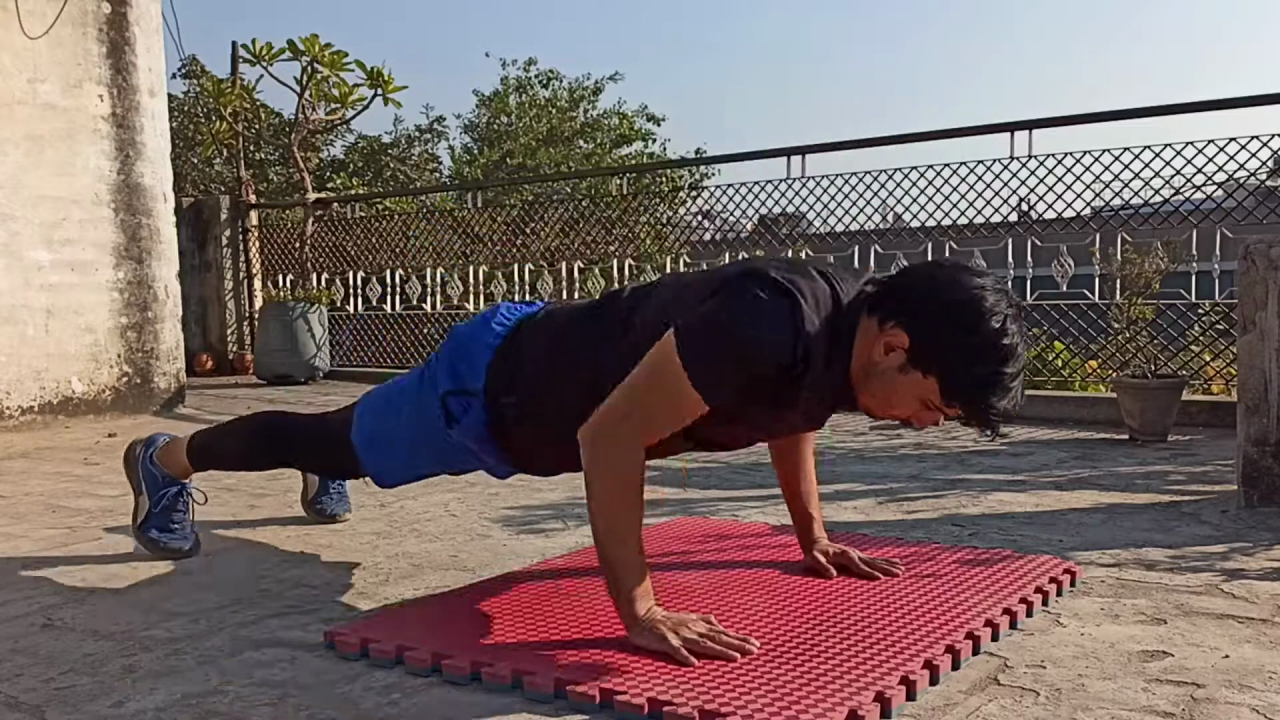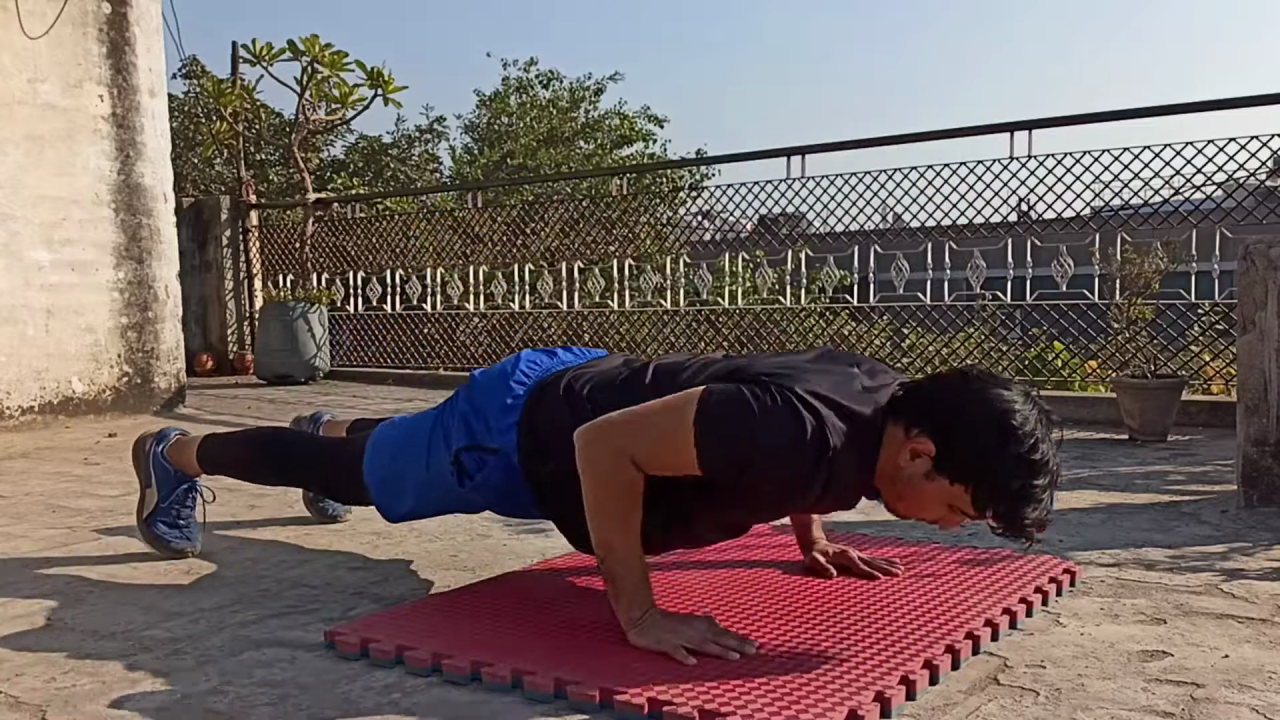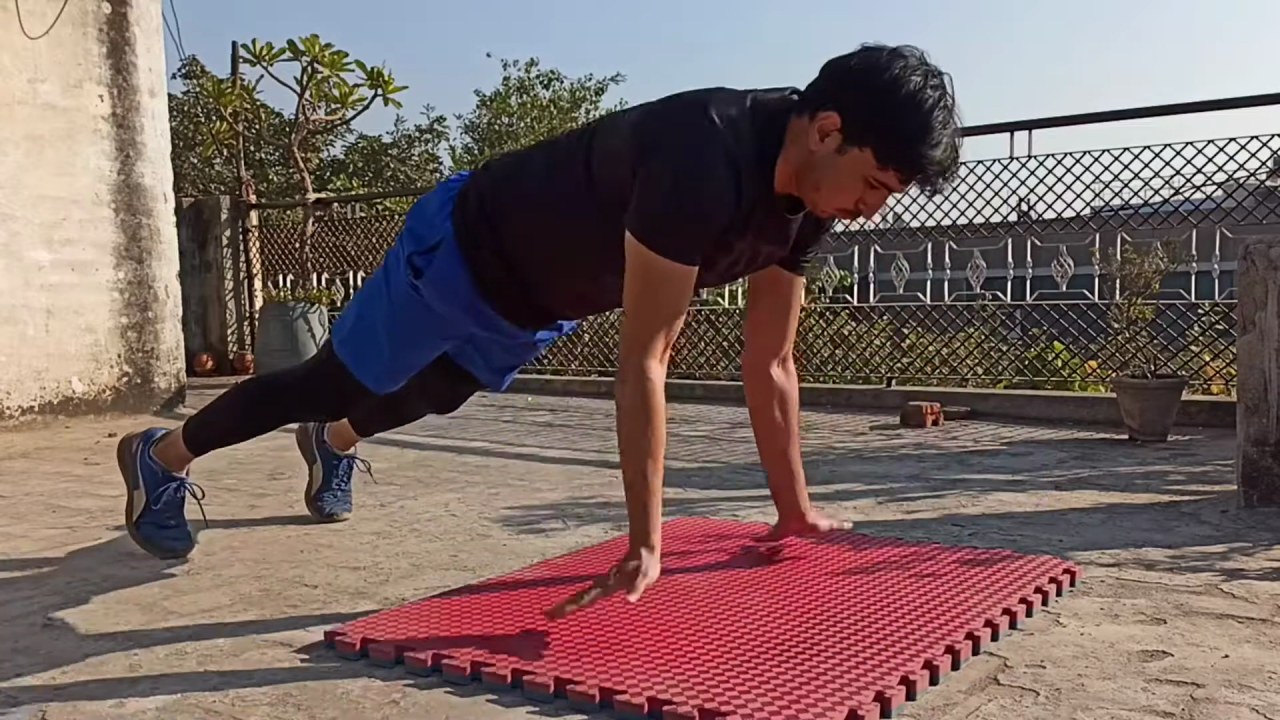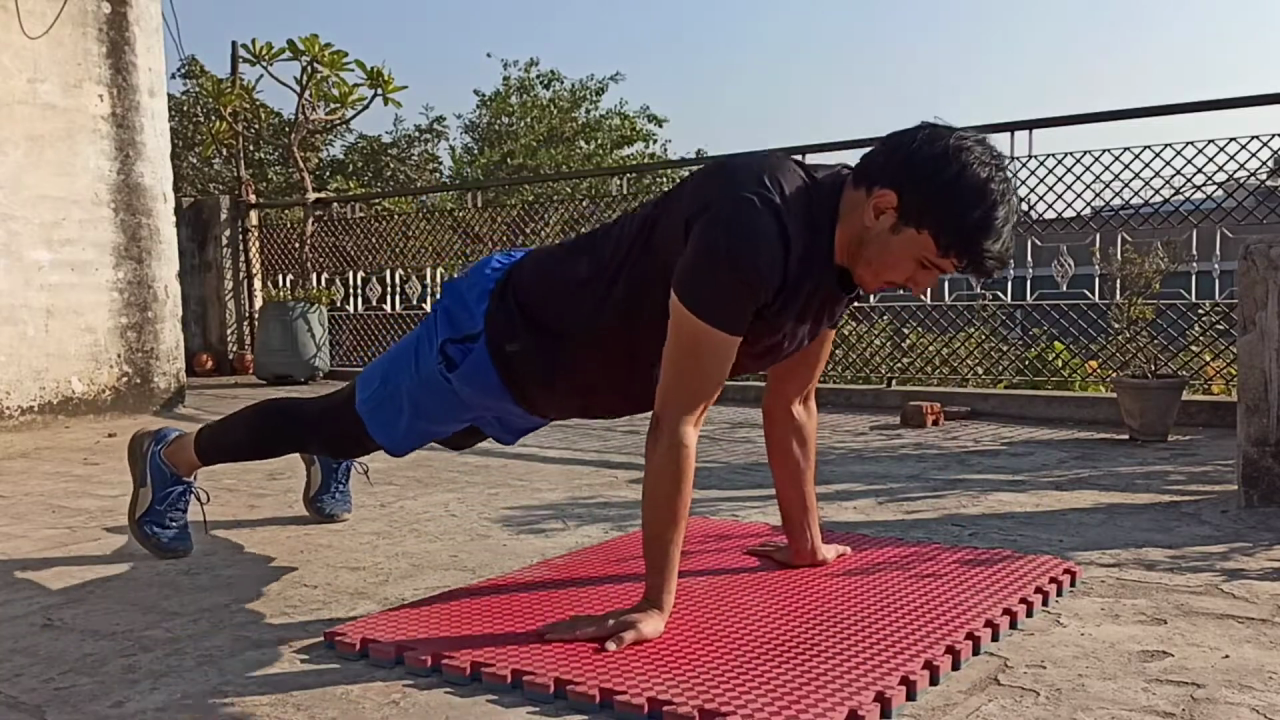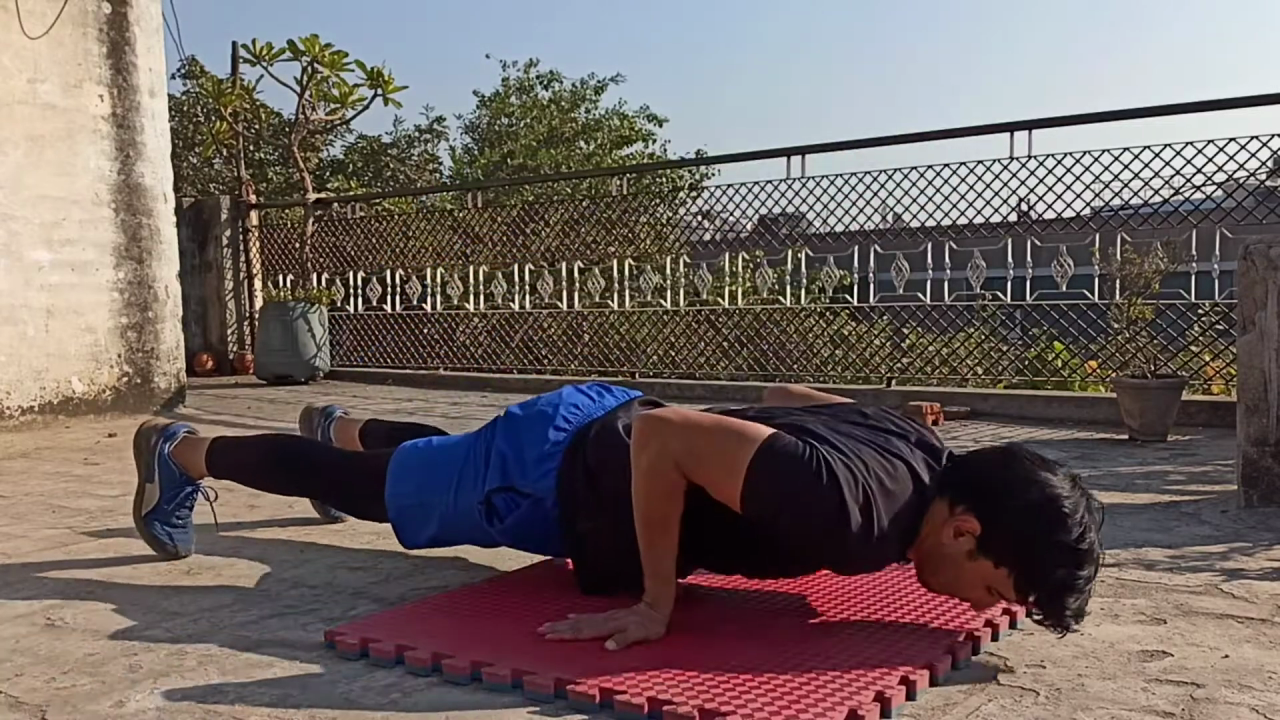
dt=0.5s
person 1, frame 1
left shoulder: (849, 327)
right shoulder: (772, 320)
left elbow: (787, 419)
right elbow: (607, 436)
left wrist: (814, 540)
right wrist: (635, 603)
left hip: (550, 377)
right hip: (497, 382)
right knee: (345, 445)
left ankle: (321, 464)
right ankle: (167, 458)
person 1, frame 2
left shoulder: (883, 400)
right shoulder: (793, 422)
right elbow: (602, 445)
left wrist: (813, 538)
right wrist: (639, 612)
left hip: (580, 387)
right hip: (525, 431)
right knee: (352, 479)
left ankle: (330, 429)
right ankle: (176, 457)
person 1, frame 3
left shoulder: (802, 199)
right shoulder: (704, 157)
left elbow: (769, 363)
right elbow: (642, 359)
left wrist: (797, 512)
right wrist: (643, 552)
left hip: (541, 291)
right hip: (459, 246)
left knee: (431, 397)
right knee: (331, 386)
left ankle: (332, 453)
right ankle: (162, 457)
person 1, frame 4
left shoulder: (839, 253)
right shoulder: (752, 226)
left elbow: (790, 400)
right elbow: (675, 423)
left wrist: (803, 535)
right wrist: (655, 601)
left hip: (556, 348)
right hip: (498, 329)
left knee: (420, 432)
right knee: (352, 422)
left ankle: (326, 466)
right ankle: (172, 454)
person 1, frame 5
left shoulder: (914, 455)
right shoulder: (847, 500)
left elbow: (790, 399)
right elbow: (659, 434)
right wrist: (653, 602)
left hip: (598, 428)
right hip: (553, 480)
left knee: (433, 455)
right knee: (366, 488)
left ankle: (341, 426)
right ankle: (181, 451)
